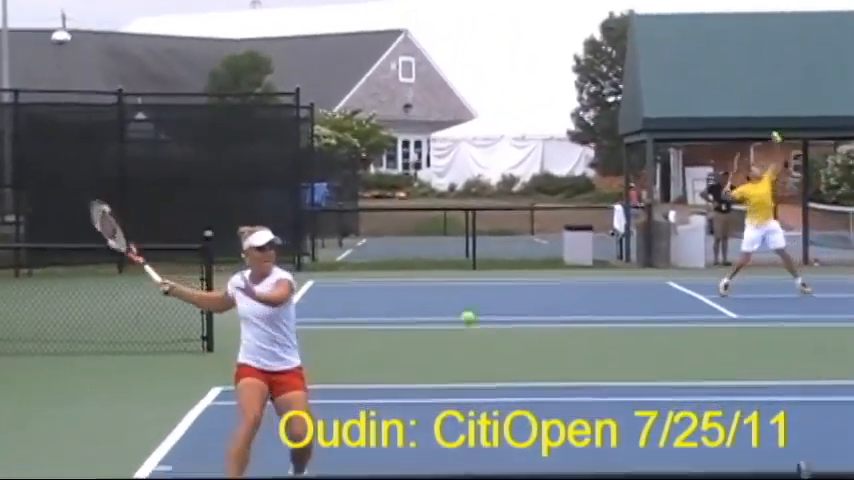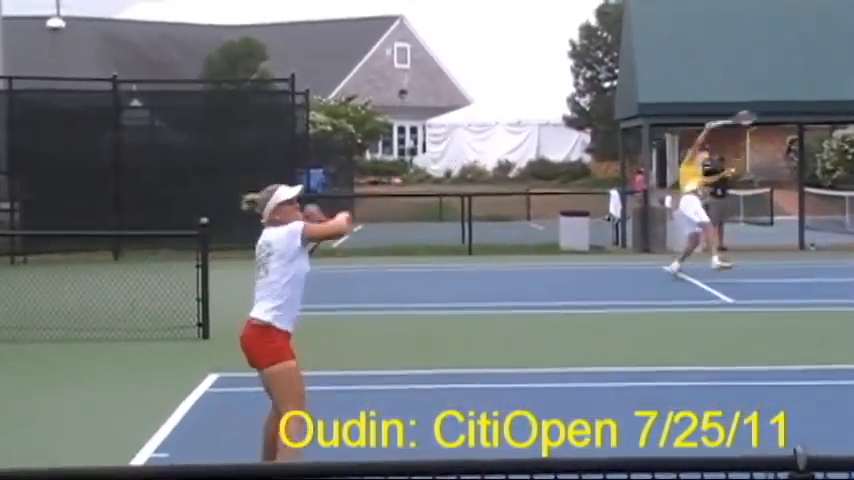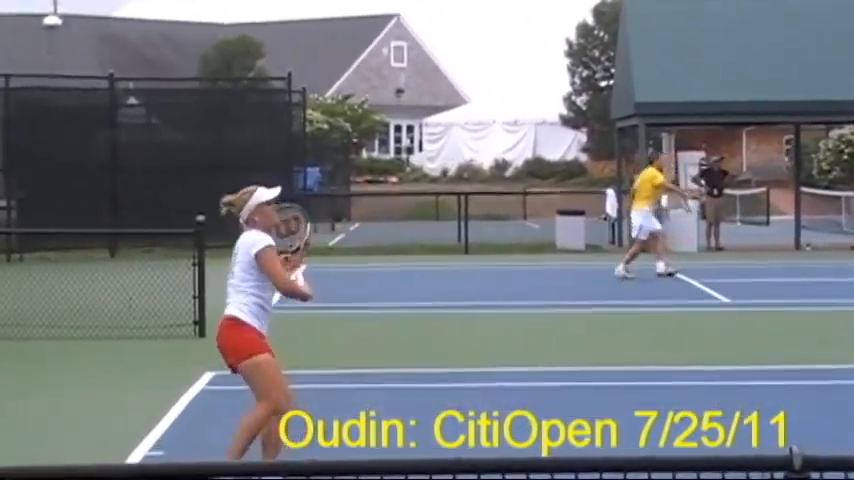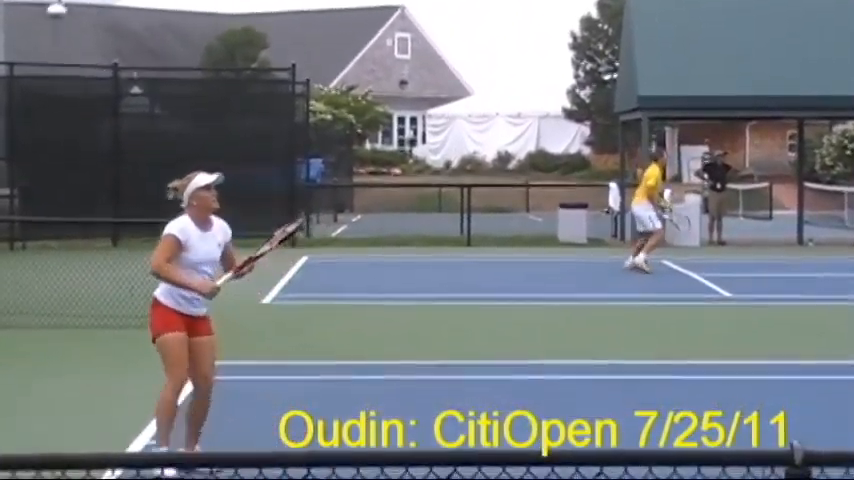
dt=0.5s
person 1, frame 1
left shoulder: (283, 279)
right shoulder: (238, 281)
left elbow: (275, 299)
right elbow: (217, 304)
left wrist: (254, 294)
right wrist: (175, 289)
left hip: (287, 370)
right hip: (250, 368)
left knee: (301, 435)
right knee: (249, 422)
left ankle: (298, 473)
person 1, frame 2
left shoulder: (271, 239)
right shoulder: (292, 232)
right elbow: (338, 229)
right wrist: (343, 216)
left hip: (259, 333)
right hip: (269, 336)
left knee: (283, 407)
right knee: (294, 416)
person 1, frame 3
left shoulder: (250, 241)
right shoulder: (260, 241)
right elbow: (285, 286)
left wrist: (289, 268)
right wrist: (303, 289)
left hip: (244, 332)
right hip: (241, 331)
left knee: (284, 405)
right knee: (272, 403)
person 1, frame 4
left shoulder: (221, 228)
right shoulder: (178, 229)
left elbow: (230, 266)
right elbow: (157, 267)
left wrist: (245, 266)
right wrist: (195, 285)
left hip: (200, 315)
right hip: (169, 310)
left knee: (205, 384)
right knee: (176, 380)
left ankle: (191, 449)
right ankle: (161, 447)
person 2, frame 1
left shoulder: (766, 180)
right shoulder: (745, 188)
left elbow: (774, 166)
right elbow: (730, 197)
right wrist: (726, 193)
left hip: (770, 225)
right hip: (754, 226)
left knee: (784, 254)
right knee: (745, 258)
left ankle: (799, 281)
right ankle: (726, 281)
person 2, frame 2
left shoulder: (696, 174)
right shoulder: (688, 163)
left elbow: (708, 181)
right elbow: (697, 143)
left wrist: (723, 174)
right wrist: (707, 129)
left hip: (691, 201)
right hip: (690, 201)
left knee: (694, 240)
right knee: (708, 228)
left ankle: (676, 265)
right ankle: (716, 260)
person 2, frame 3
left shoulder: (644, 174)
right shoulder: (653, 174)
left elbow: (633, 191)
right elbow: (669, 186)
right wrist: (683, 194)
left hip: (645, 211)
right hip: (643, 212)
left knee: (657, 236)
right knee: (640, 244)
left ankle: (661, 266)
right ankle: (622, 268)
person 2, frame 4
left shoulder: (652, 170)
right shoulder: (656, 172)
right elbow: (649, 192)
left wrist: (661, 203)
right wrist: (657, 206)
left hip: (637, 205)
right hip: (644, 206)
left knee: (645, 235)
right knee: (659, 234)
left ankle: (632, 260)
right ankle: (641, 258)
